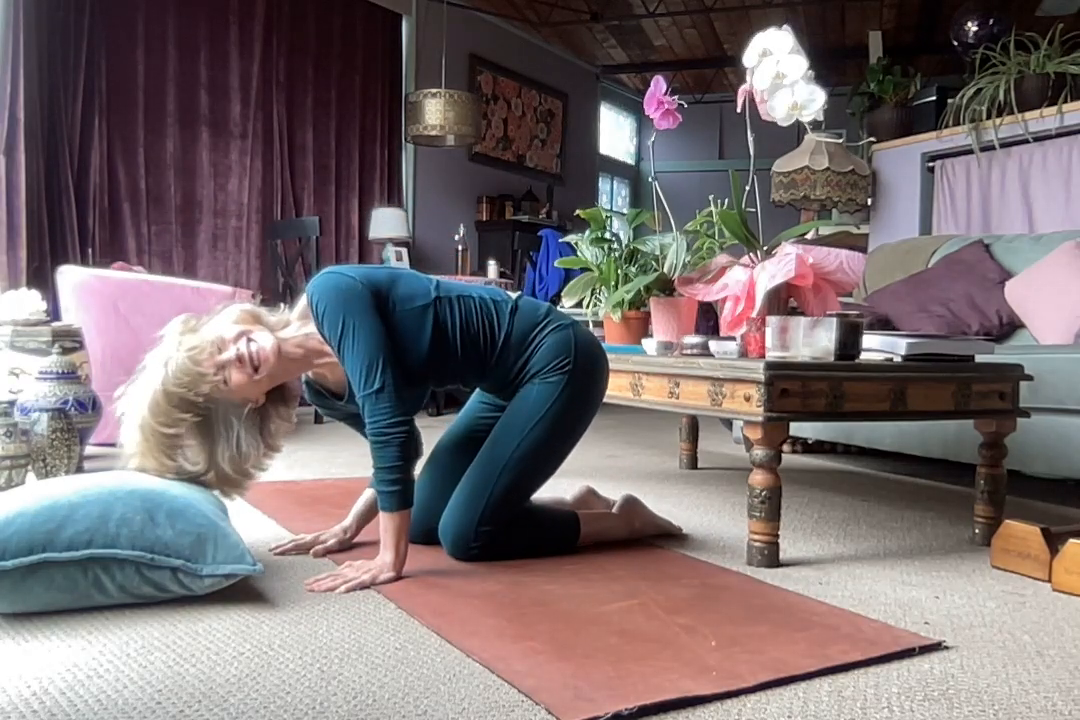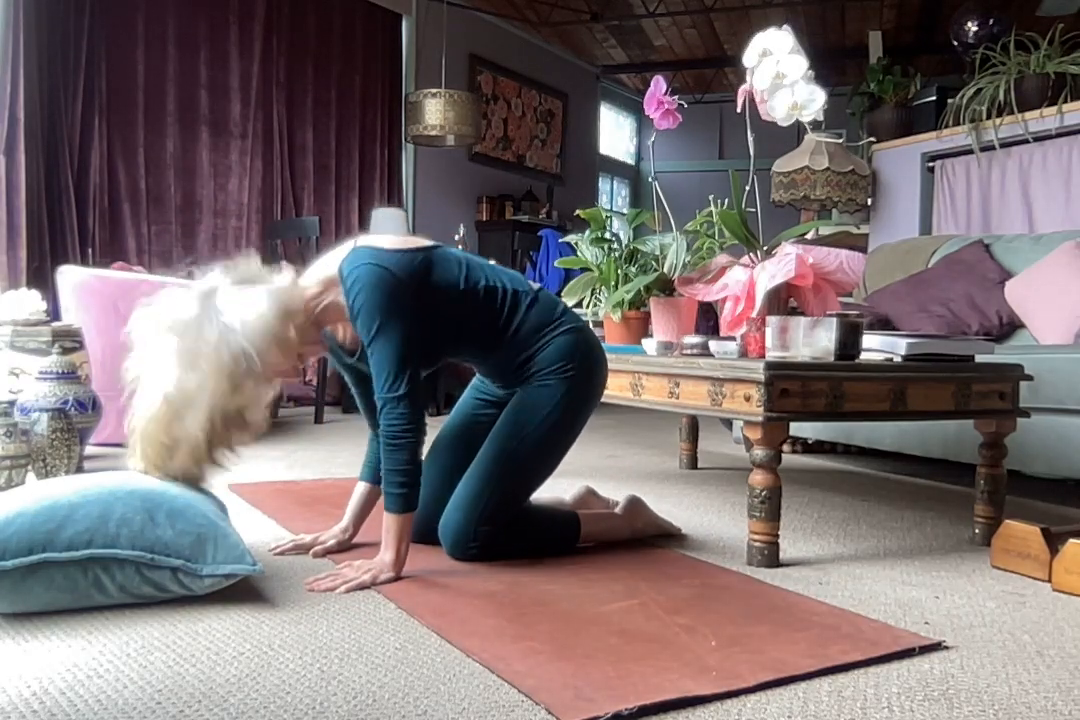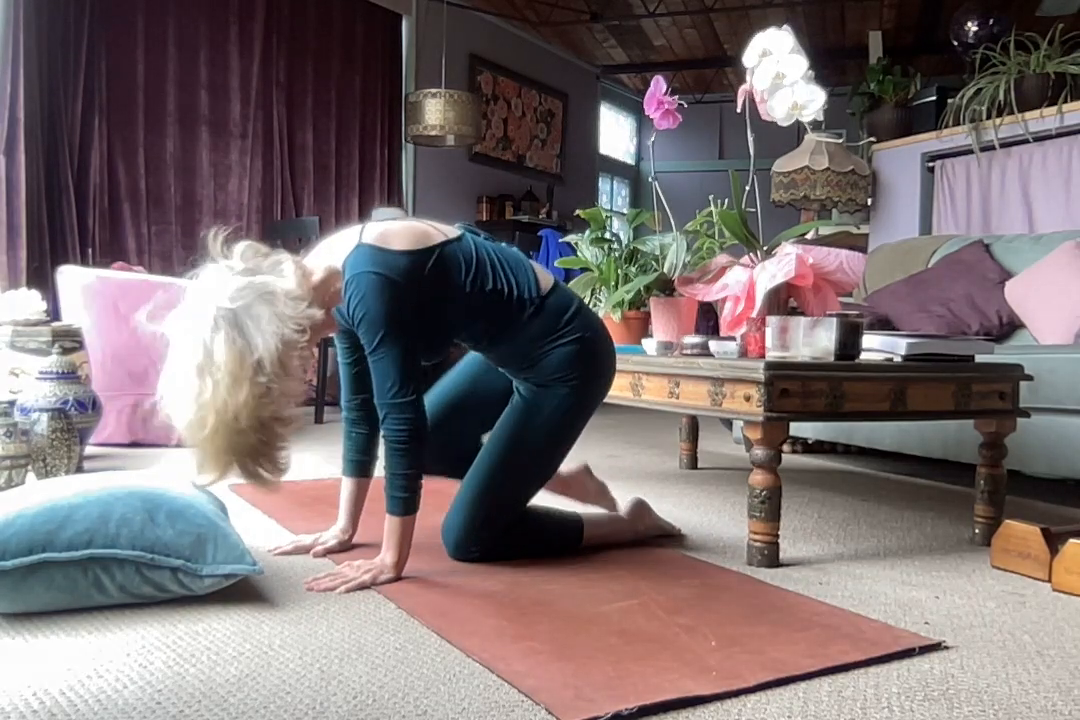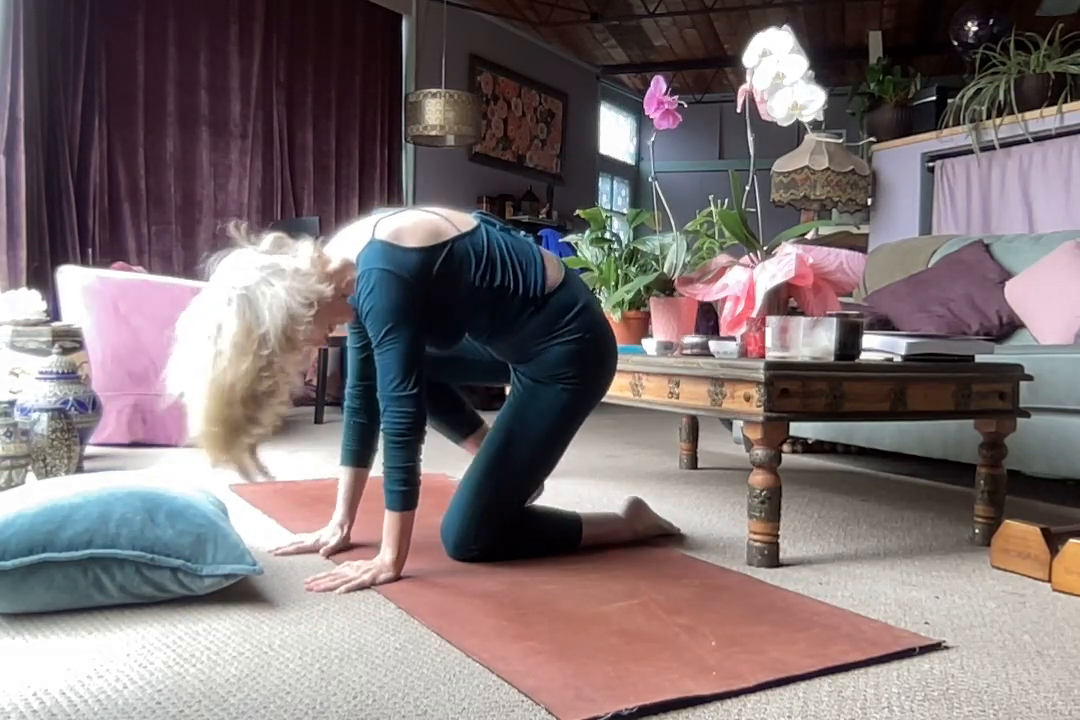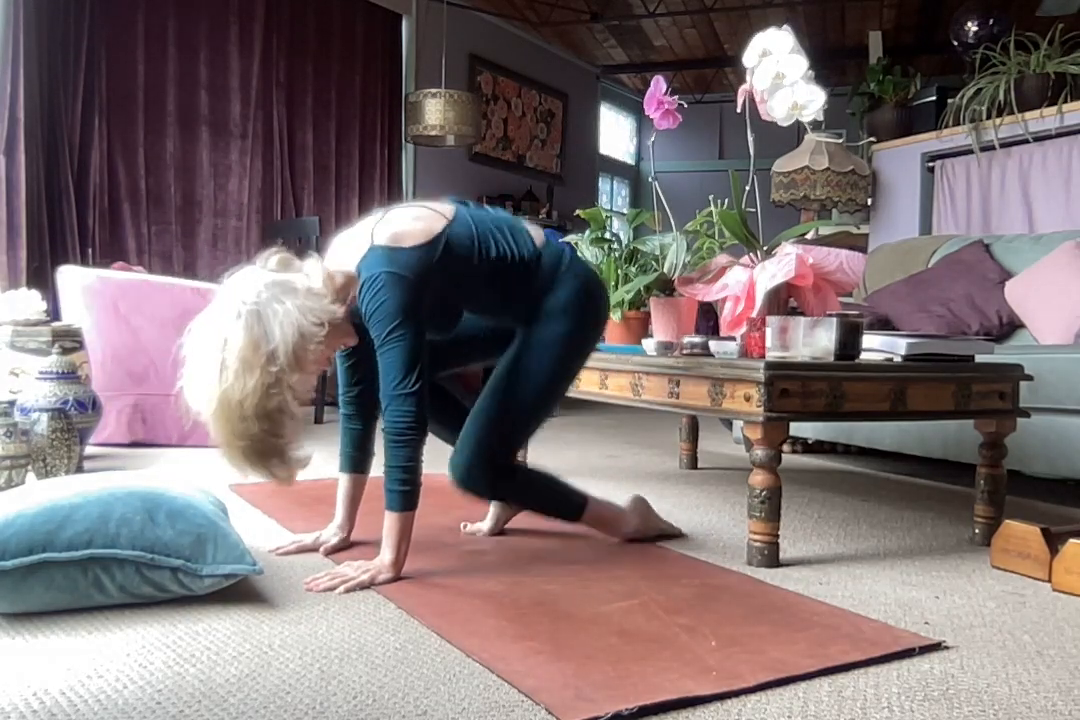
dt=0.4s
person 1, frame 1
left shoulder: (331, 295)
right shoulder: (321, 390)
left elbow: (390, 424)
right elbow: (397, 443)
left wrist: (390, 560)
right wrist: (348, 527)
left hip: (557, 360)
right hip: (509, 381)
left knee: (467, 535)
right knee: (426, 521)
left ankle: (624, 520)
right ankle: (577, 505)
person 1, frame 2
left shoulder: (364, 278)
right shoulder: (330, 334)
left elbow: (402, 419)
right elbow: (390, 431)
left wrist: (390, 559)
right wrist: (345, 527)
left hip: (557, 360)
right hip: (506, 373)
left knee: (466, 535)
right knee: (426, 521)
left ankle: (626, 520)
right ankle: (577, 503)
person 1, frame 3
left shoulder: (368, 281)
right shoulder: (338, 287)
left elbow: (400, 420)
right elbow: (362, 414)
left wrist: (390, 561)
right wrist: (342, 528)
left hip: (565, 355)
right hip: (512, 349)
left knee: (469, 537)
right knee: (428, 446)
left ankle: (630, 524)
right ankle: (564, 480)
person 1, frame 4
left shoulder: (381, 274)
right shoulder: (352, 272)
left elbow: (402, 418)
right elbow: (363, 398)
left wrist: (388, 562)
right wrist: (340, 525)
left hip: (566, 347)
right hip: (516, 330)
left knee: (468, 538)
right knee: (400, 366)
left ankle: (629, 523)
right ankle: (506, 461)
person 1, frame 5
left shoulder: (383, 280)
right shoulder: (340, 282)
left elbow: (402, 417)
right elbow: (358, 403)
left wrist: (389, 561)
right wrist: (340, 526)
left hip: (563, 301)
left knee: (473, 467)
right knee: (400, 376)
left ankle: (628, 519)
right ankle: (515, 480)
